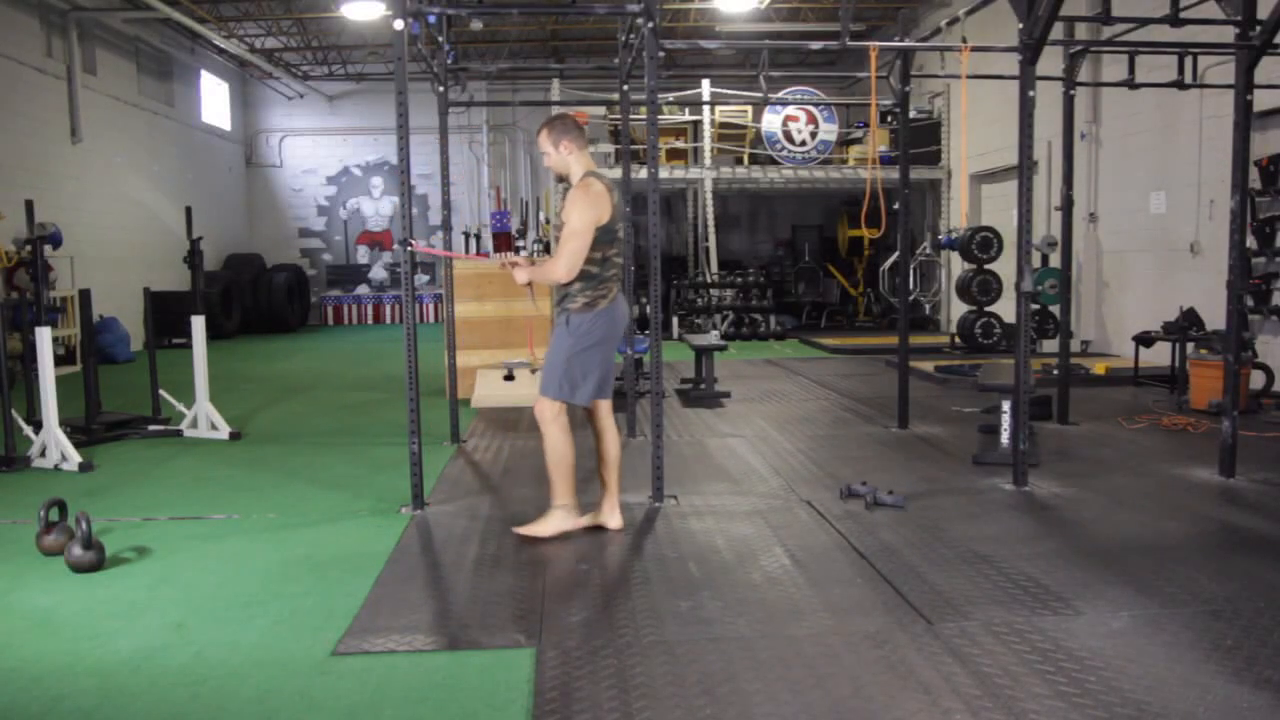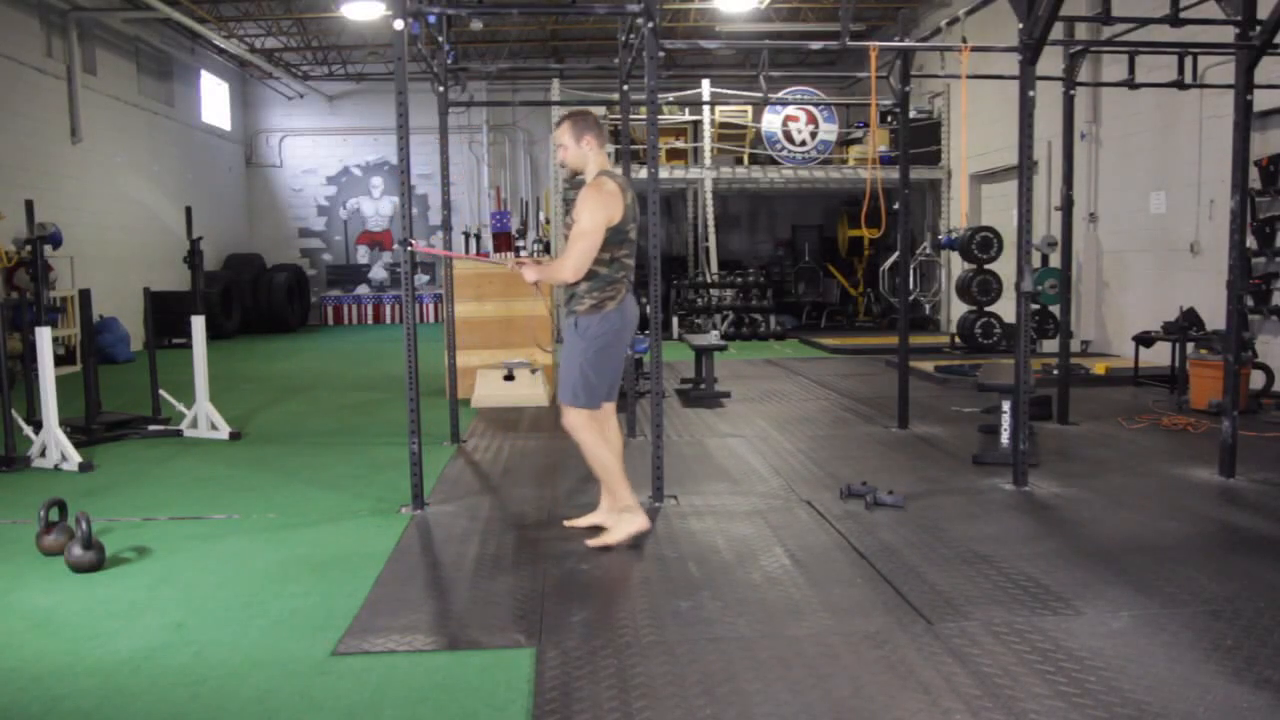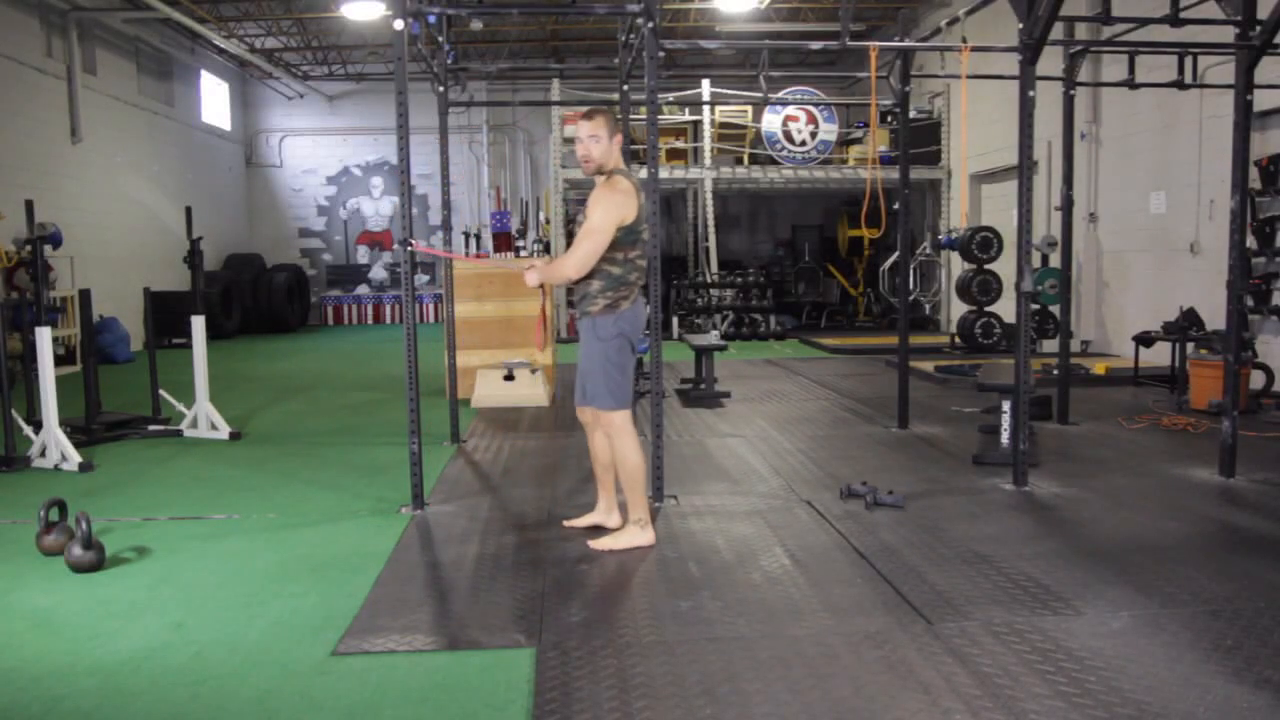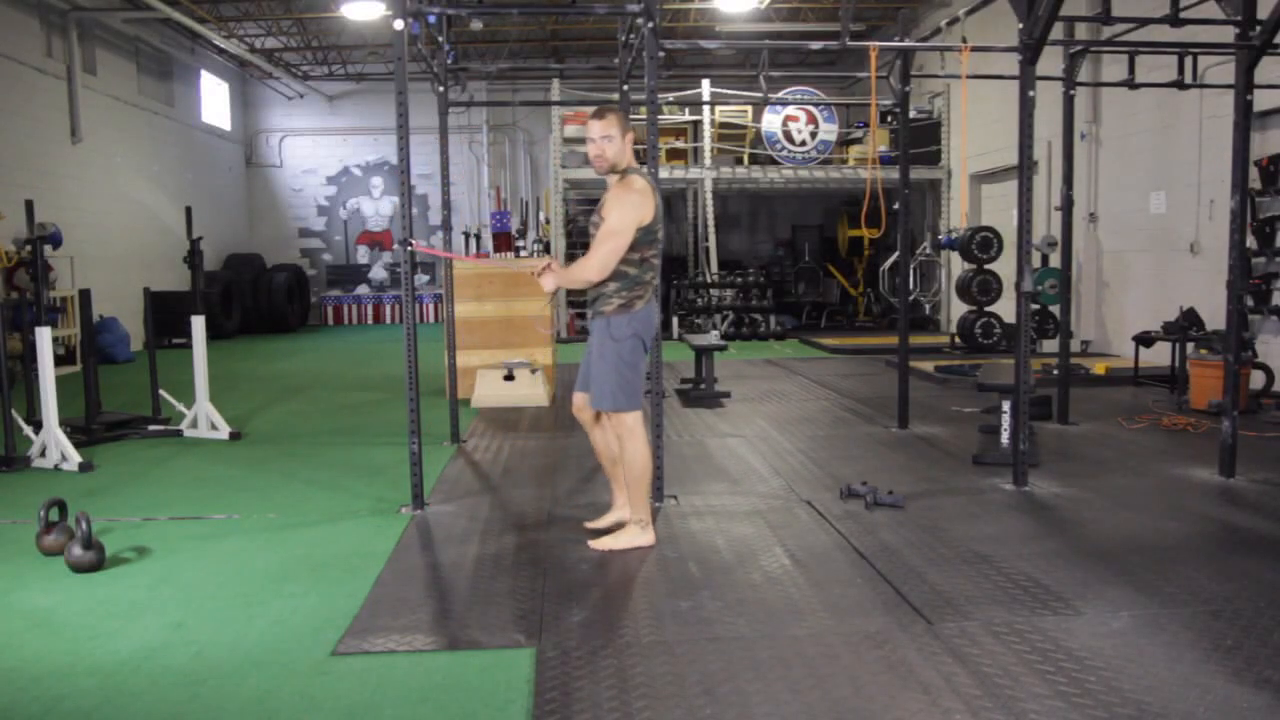
dt=0.2s
person 1, frame 1
left shoulder: (585, 193)
right shoulder: (599, 187)
left elbow: (565, 269)
left wrist: (530, 274)
right wrist: (537, 267)
left hip: (587, 315)
right hip: (602, 310)
left knee: (549, 409)
right knee: (600, 410)
left ankle: (564, 510)
right ankle: (609, 508)
person 1, frame 2
left shoulder: (596, 192)
right shoulder: (615, 186)
left elbow: (573, 268)
left wrist: (538, 273)
right wrist: (546, 266)
left hip: (595, 316)
right hip: (612, 310)
left knee: (578, 418)
right knee: (602, 413)
left ankle: (629, 510)
right ankle: (609, 508)
person 1, frame 3
left shoulder: (611, 191)
right shoulder: (622, 187)
left elbow: (575, 266)
left wrist: (540, 276)
right wrist: (551, 267)
left hip: (609, 317)
right hip: (611, 313)
left knee: (614, 421)
right knee: (591, 415)
left ankle: (640, 525)
right ankle: (606, 508)
person 1, frame 4
left shoulder: (629, 191)
right shoulder: (626, 187)
left elbow: (596, 268)
left wrist: (556, 280)
right wrist: (566, 270)
left hip: (623, 318)
right hip: (615, 315)
left knee: (625, 421)
right knee: (585, 408)
left ankle: (640, 526)
right ankle: (623, 503)
